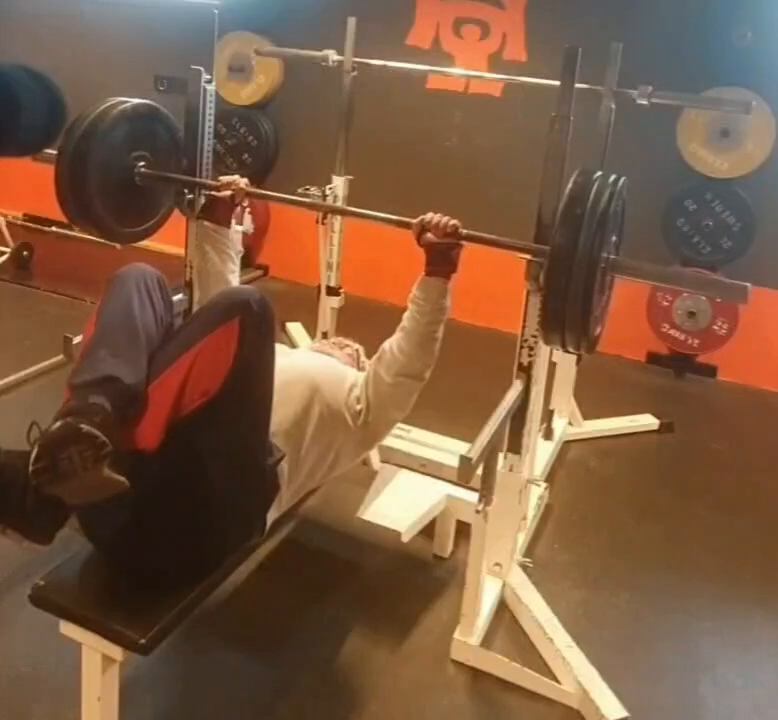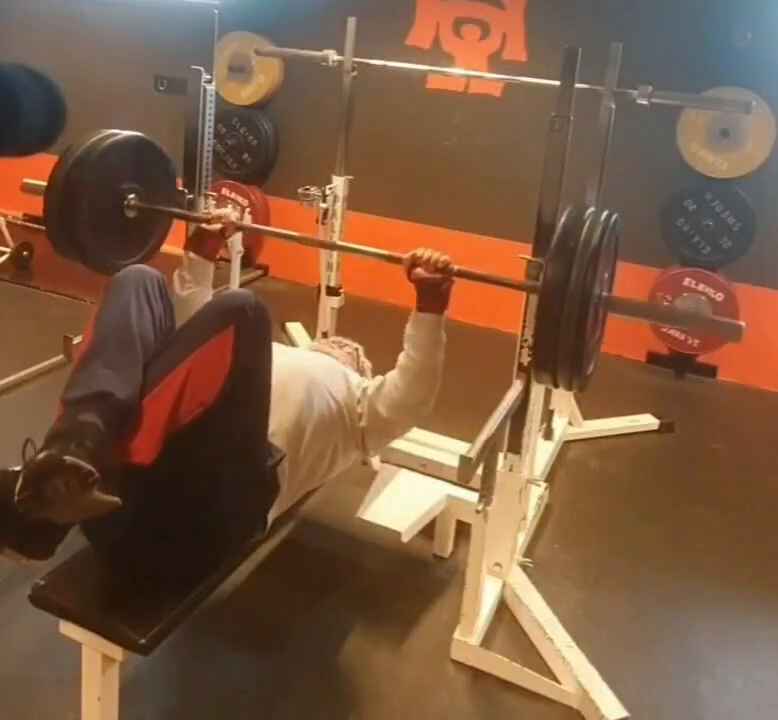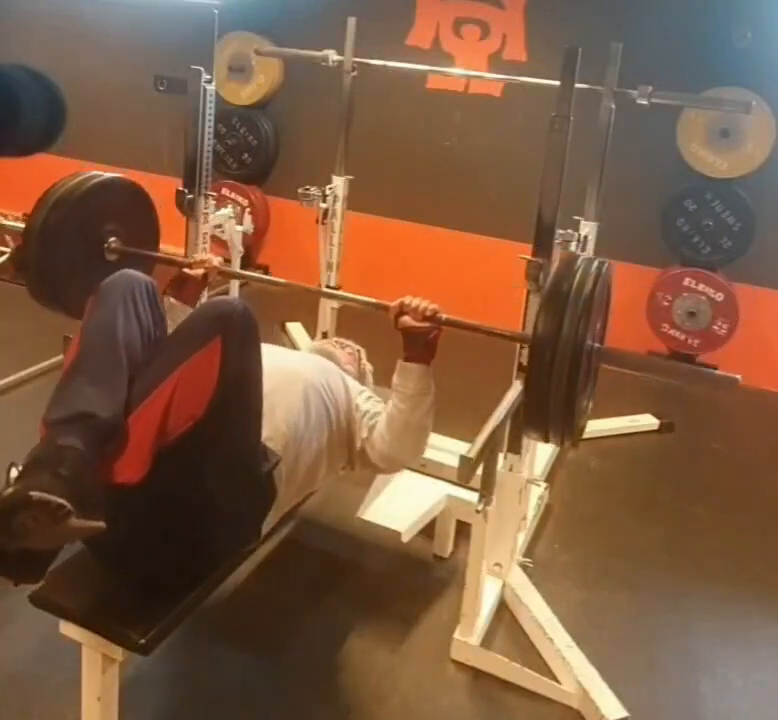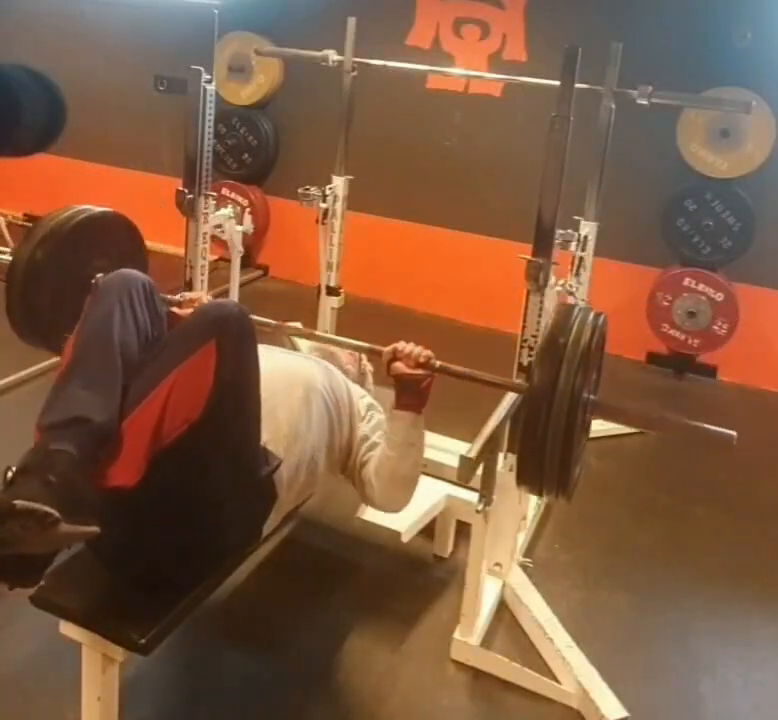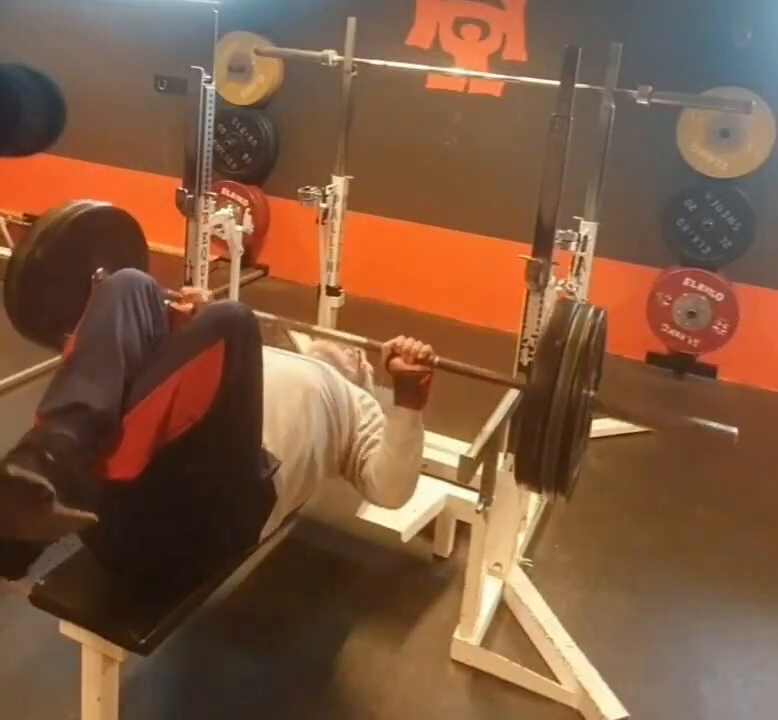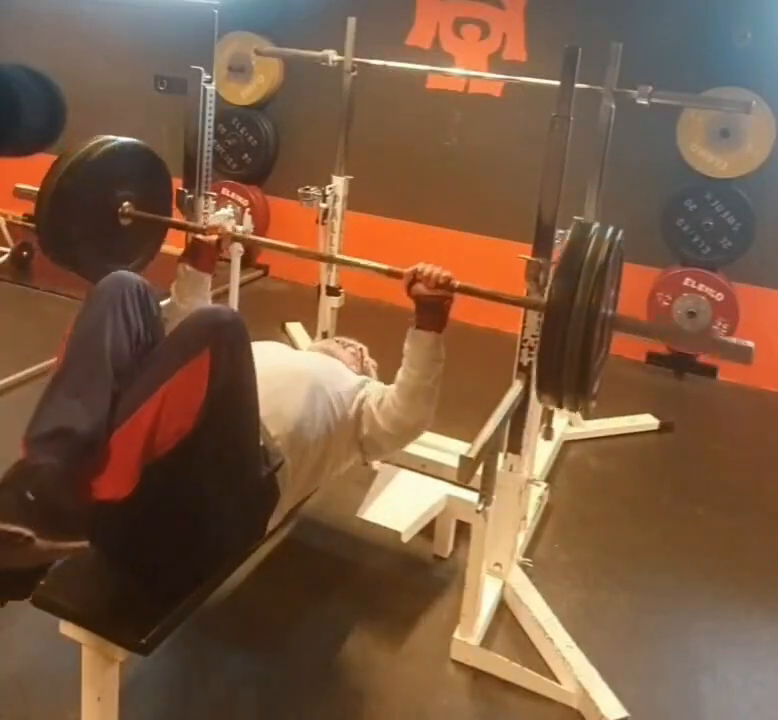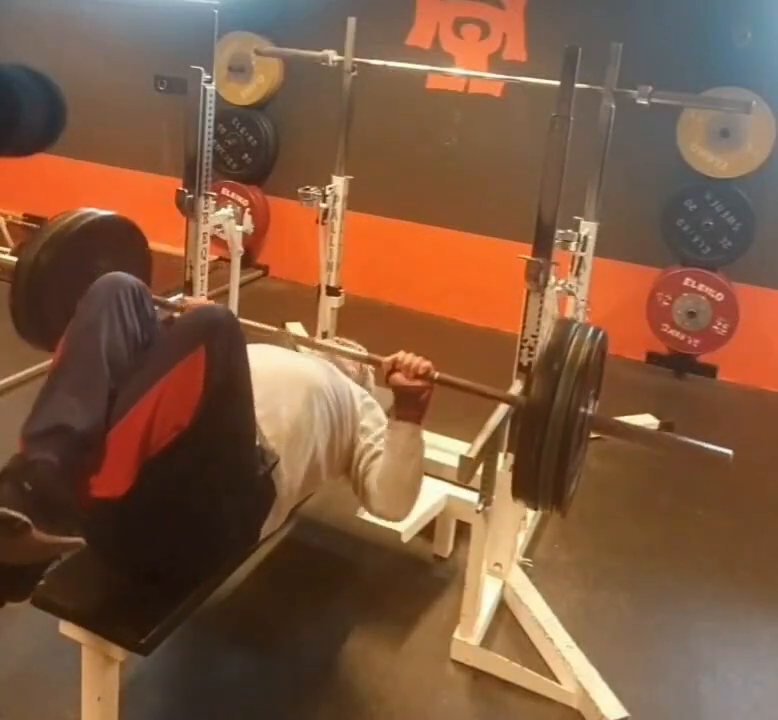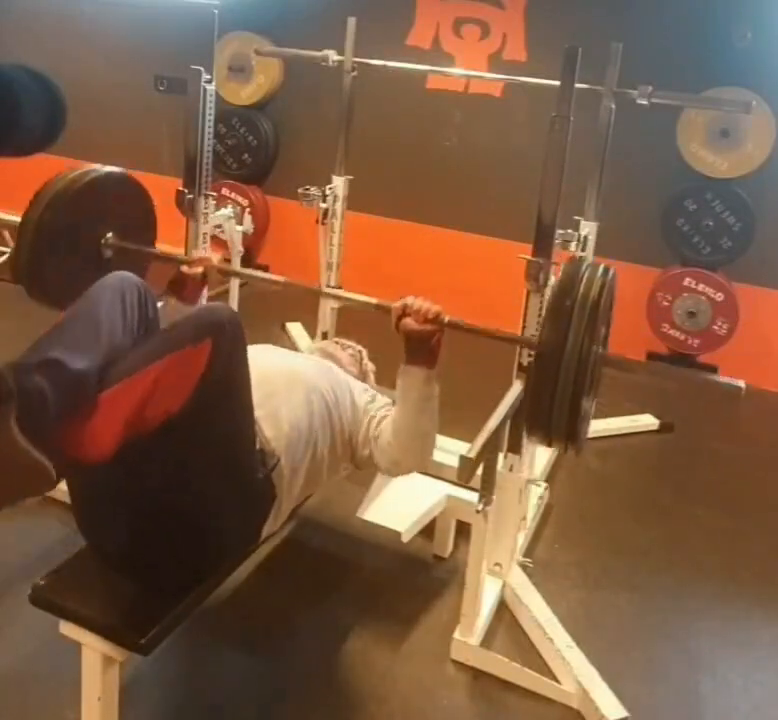
dt=0.5s
person 1, frame 1
left shoulder: (356, 401)
right shoulder: (277, 358)
left elbow: (409, 363)
right elbow: (215, 301)
left wrist: (437, 271)
right wrist: (216, 220)
left hip: (207, 511)
left knee: (244, 308)
right knee: (138, 280)
person 1, frame 2
left shoulder: (355, 397)
right shoulder: (278, 359)
left elbow: (409, 399)
right elbow: (189, 335)
left wrist: (429, 306)
right wrist: (201, 252)
left hip: (208, 508)
left knee: (238, 311)
right knee: (137, 282)
right ankle: (73, 457)
person 1, frame 3
left shoulder: (352, 401)
right shoulder: (267, 360)
left elbow: (397, 448)
right elbow: (169, 361)
left wrist: (417, 355)
right wrist: (182, 299)
left hip: (208, 506)
right hip: (137, 478)
left knee: (226, 316)
right knee: (128, 287)
right ankle: (57, 482)
person 1, frame 4
left shoulder: (354, 405)
right shoulder: (274, 361)
left elbow: (390, 491)
left wrist: (409, 401)
right wrist: (176, 337)
left hip: (212, 506)
right hip: (136, 476)
left knee: (223, 321)
right knee: (126, 288)
left ankle: (56, 496)
right ankle: (54, 485)
person 1, frame 5
left shoulder: (352, 406)
right shoulder: (267, 360)
left elbow: (390, 487)
left wrist: (408, 399)
right wrist: (176, 334)
left hip: (210, 508)
left knee: (228, 322)
right knee: (129, 287)
left ankle: (57, 481)
right ankle: (53, 470)
person 1, frame 6
left shoulder: (358, 398)
right shoulder: (269, 355)
left elbow: (410, 413)
right elbow: (180, 340)
left wrist: (428, 319)
right wrist: (197, 263)
left hip: (209, 510)
right hip: (140, 472)
left knee: (218, 326)
right knee: (123, 291)
left ankle: (48, 509)
right ankle: (40, 499)
person 1, frame 7
left shoulder: (355, 407)
right shoulder: (269, 363)
left elbow: (392, 499)
right elbow: (167, 390)
left wrist: (409, 410)
right wrist: (176, 338)
left hip: (210, 503)
right hip: (132, 482)
left knee: (211, 324)
right knee: (117, 291)
left ankle: (53, 504)
right ankle: (37, 494)
person 1, frame 8
left shoulder: (358, 406)
right shoulder: (263, 361)
left elbow: (404, 453)
right elbow: (171, 358)
left wrist: (419, 358)
right wrist: (182, 295)
left hip: (208, 510)
right hip: (124, 481)
left knee: (217, 324)
right knee: (124, 291)
